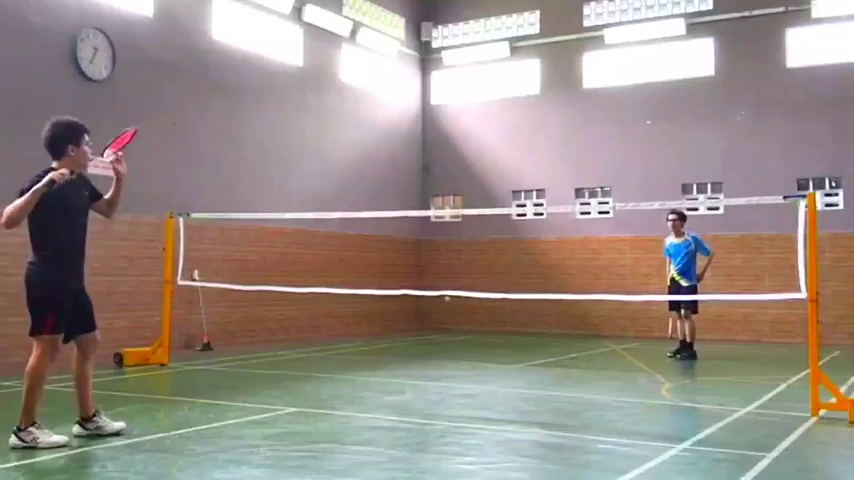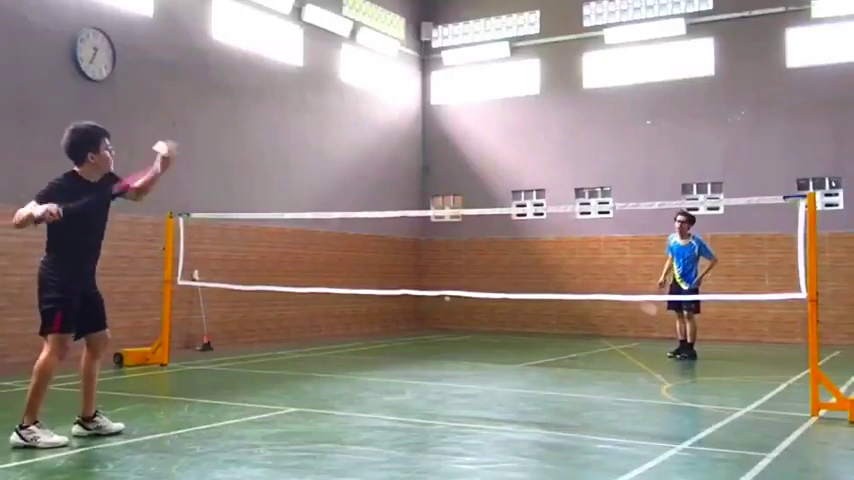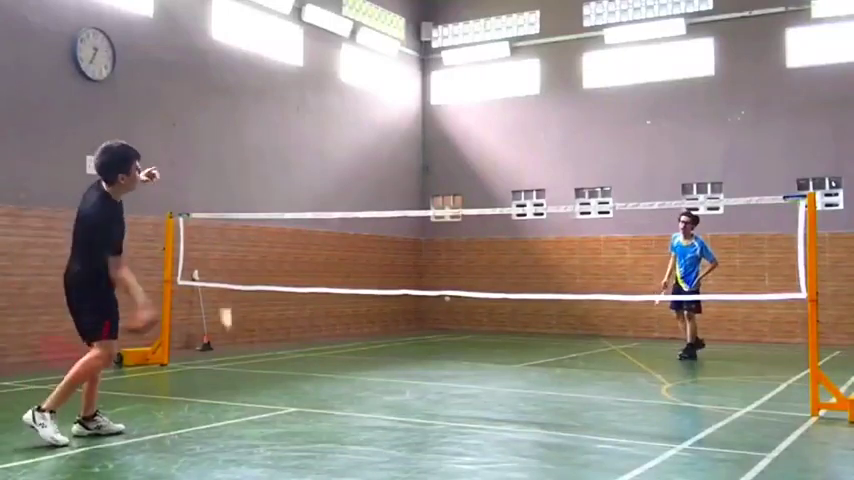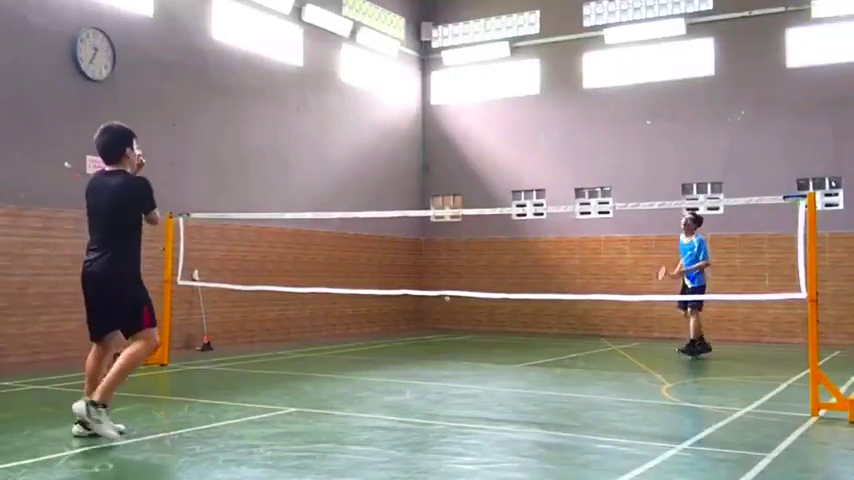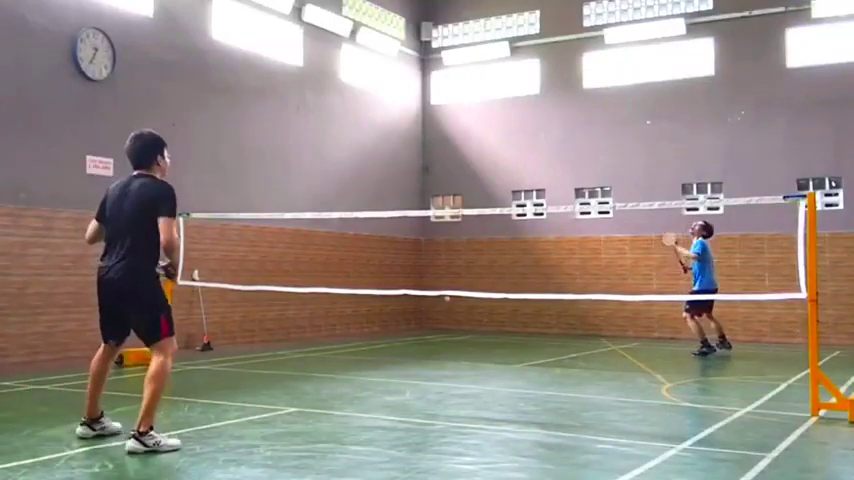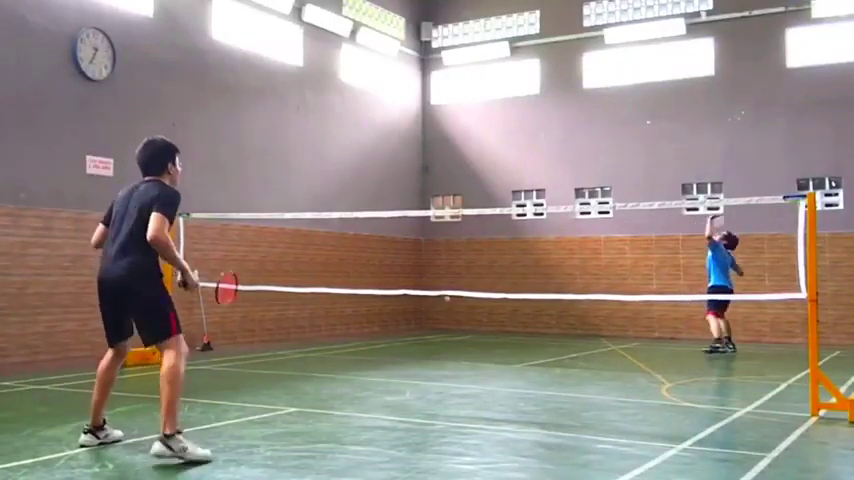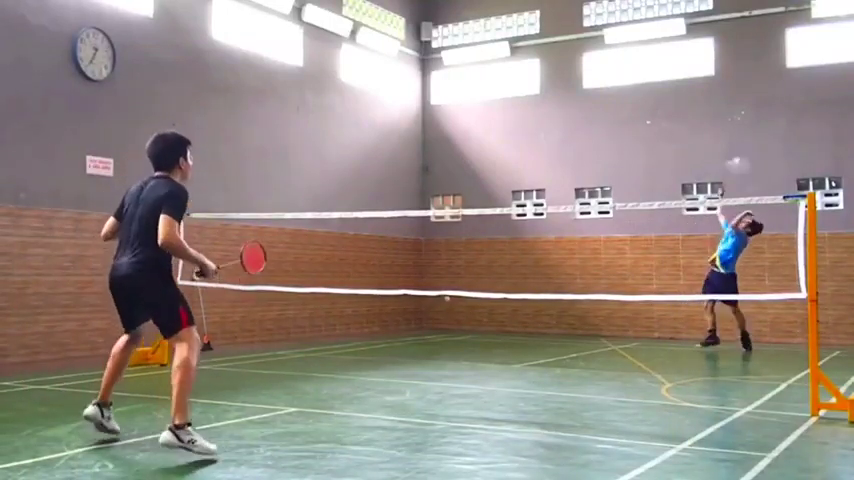
dt=0.4s
person 1, frame 1
left shoulder: (80, 182)
right shoulder: (43, 181)
left elbow: (108, 210)
left wrist: (119, 178)
right wrist: (43, 186)
left hip: (72, 280)
right hip: (47, 280)
left knee: (89, 342)
right knee: (47, 347)
left ankle: (88, 418)
person 1, frame 2
left shoulder: (107, 181)
right shoulder: (62, 186)
left elbow: (137, 192)
right elbow: (18, 219)
left wrist: (158, 169)
right wrist: (38, 211)
left hip: (85, 279)
right hip: (59, 279)
left knee: (98, 341)
right knee: (56, 346)
left ankle: (88, 417)
right ankle: (27, 426)
person 1, frame 3
left shoulder: (103, 189)
right shoulder: (102, 213)
left elbow: (122, 186)
right elbow: (117, 269)
left wrist: (141, 179)
right wrist: (143, 304)
left hip: (93, 284)
right hip: (91, 287)
left knee: (100, 348)
right knee: (103, 351)
left ankle: (88, 417)
right ankle: (44, 411)
person 1, frame 4
left shoulder: (94, 184)
right shoulder: (138, 186)
right elbow: (153, 220)
left hip: (93, 272)
right hip: (120, 275)
left knee: (104, 343)
right knee: (146, 340)
left ankle: (90, 417)
right ankle: (96, 401)
person 1, frame 5
left shoulder: (114, 190)
right shoulder: (162, 190)
left elbow: (91, 236)
right elbow: (168, 240)
right wrist: (173, 261)
left hip: (108, 277)
right hip: (139, 279)
left knee: (110, 346)
right knee: (164, 349)
left ankle: (92, 419)
right ankle: (143, 433)
person 1, frame 6
left shoulder: (125, 194)
right shoulder: (166, 193)
left elbow: (97, 241)
right elbow: (156, 236)
right wrist: (185, 270)
left hip: (108, 278)
right hip: (138, 278)
left knee: (117, 349)
right knee: (175, 349)
left ankle: (95, 427)
right ankle: (169, 436)
person 1, frame 7
left shoulder: (136, 190)
right shoulder: (175, 191)
left elbow: (107, 233)
right elbow: (167, 239)
right wrist: (203, 262)
left hip: (120, 274)
right hip: (149, 276)
left knee: (131, 335)
right knee: (187, 342)
left ankle: (101, 405)
right ankle: (179, 428)
person 2, frame 1
left shoulder: (692, 239)
right shoulder: (667, 242)
left elbow: (710, 254)
left wrist: (702, 272)
right wrist: (669, 283)
left hip: (688, 282)
right hip: (674, 282)
left knee: (686, 314)
right knee: (678, 315)
left ankle: (690, 349)
right ankle: (682, 346)
person 2, frame 2
left shoulder: (697, 242)
right shoulder: (671, 239)
left elbow: (713, 259)
left wrist: (701, 276)
right wrist: (663, 277)
left hip: (690, 284)
right hip: (676, 282)
left knee: (688, 315)
right knee: (679, 315)
left ankle: (690, 350)
right ankle: (682, 346)
person 2, frame 3
left shoulder: (699, 243)
right shoulder: (675, 238)
left elbow: (714, 263)
left wrist: (700, 277)
right wrist: (667, 277)
left hip: (691, 285)
right hip: (678, 283)
left knee: (689, 314)
right knee: (679, 314)
left ankle: (691, 349)
right ankle: (695, 341)
person 2, frame 4
left shoulder: (699, 240)
right shoulder: (682, 238)
left elbow: (706, 263)
left wrist: (686, 270)
right wrist: (676, 271)
left hip: (697, 283)
right hip: (686, 282)
left knee: (692, 311)
right knee: (686, 312)
left ankle: (692, 345)
right ankle: (702, 343)
person 2, frame 5
left shoulder: (700, 243)
right shoulder: (698, 243)
left elbow: (693, 256)
left wrist: (678, 248)
right wrist: (691, 268)
left hip: (702, 287)
right hip: (709, 286)
left knee: (688, 315)
right knee: (709, 315)
left ankle: (706, 345)
right ankle: (723, 341)
person 2, frame 6
left shoulder: (716, 247)
right shoulder: (727, 254)
left elbow: (708, 236)
right elbow: (740, 273)
left wrist: (710, 220)
left hip: (717, 287)
right hip: (727, 288)
left knee: (712, 315)
right knee: (720, 315)
left ankle: (718, 343)
right ankle: (728, 342)
person 2, frame 7
left shoulder: (742, 238)
right shoulder: (730, 230)
left elbow: (733, 224)
right elbow: (723, 220)
left wrist: (744, 214)
left hip: (727, 275)
right hip: (714, 273)
left knee: (734, 309)
right knee: (708, 306)
left ankle: (745, 337)
right ankle: (712, 336)
